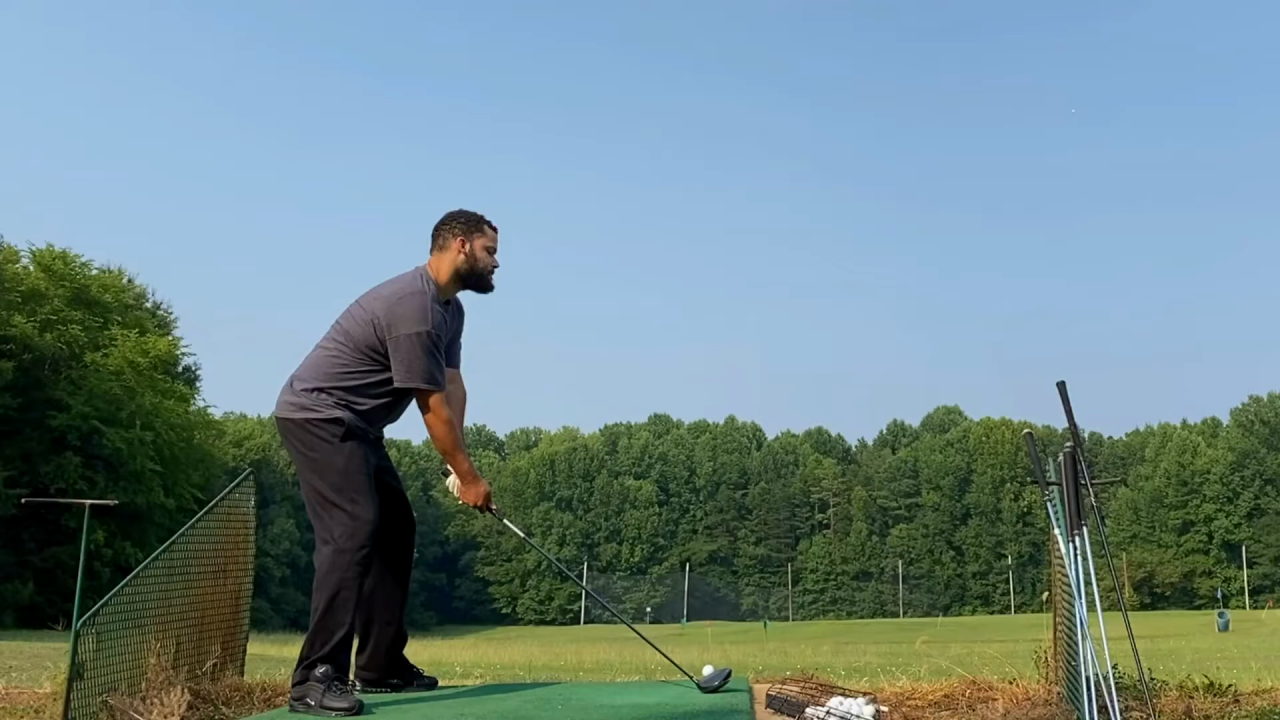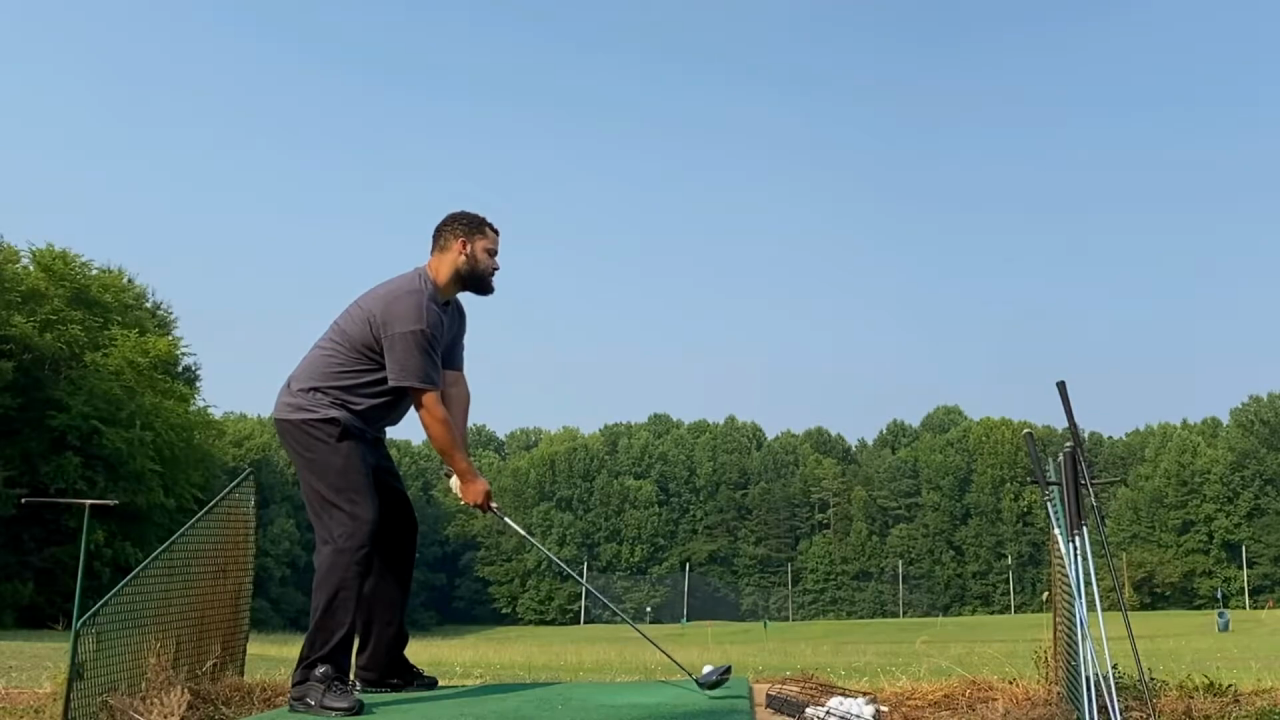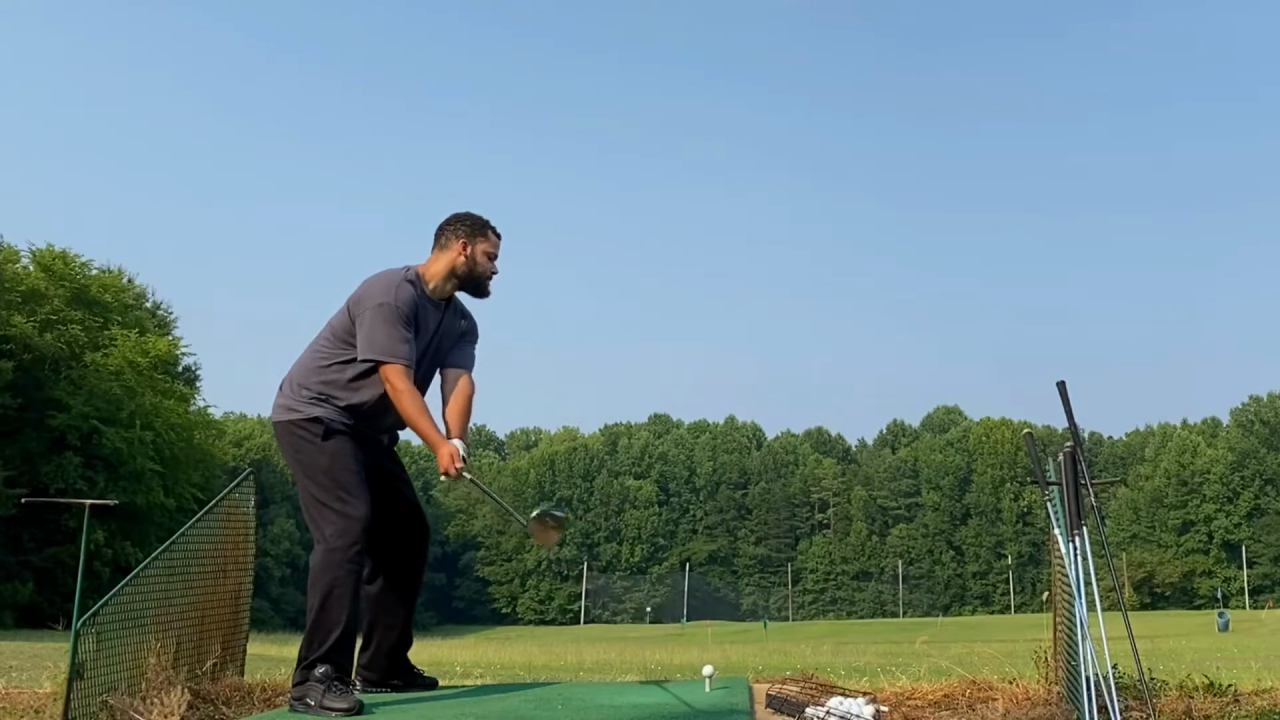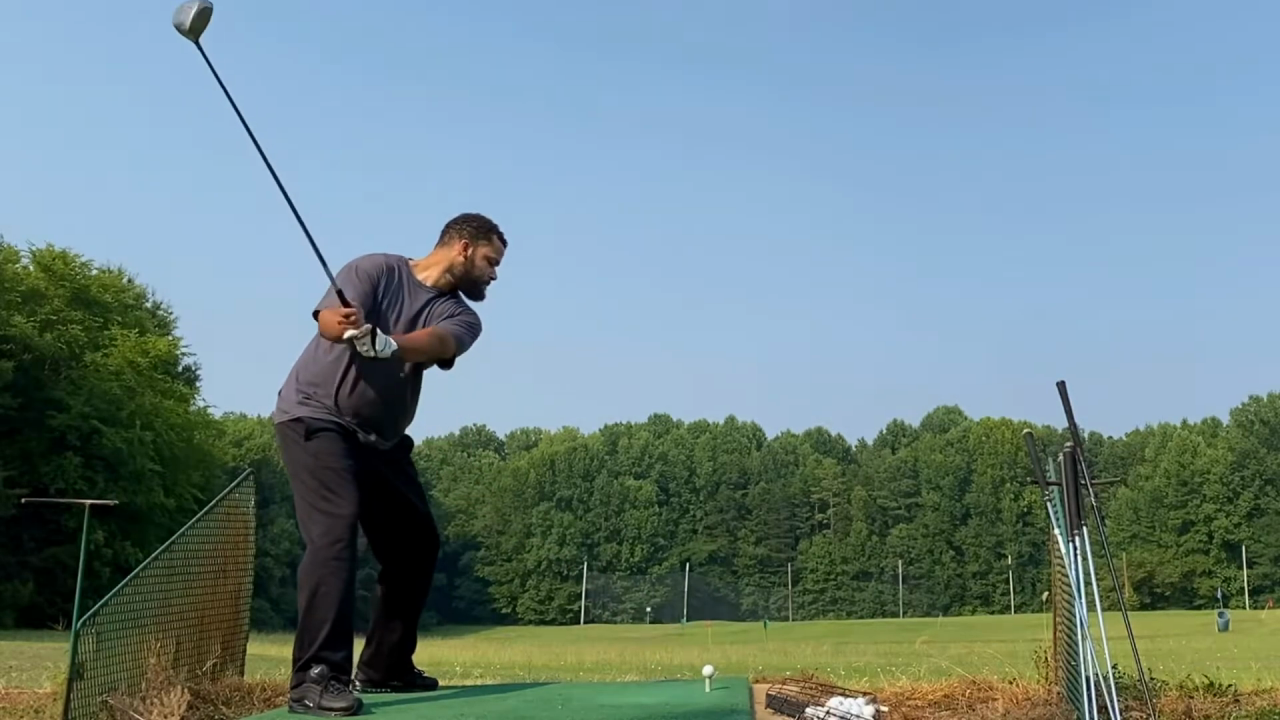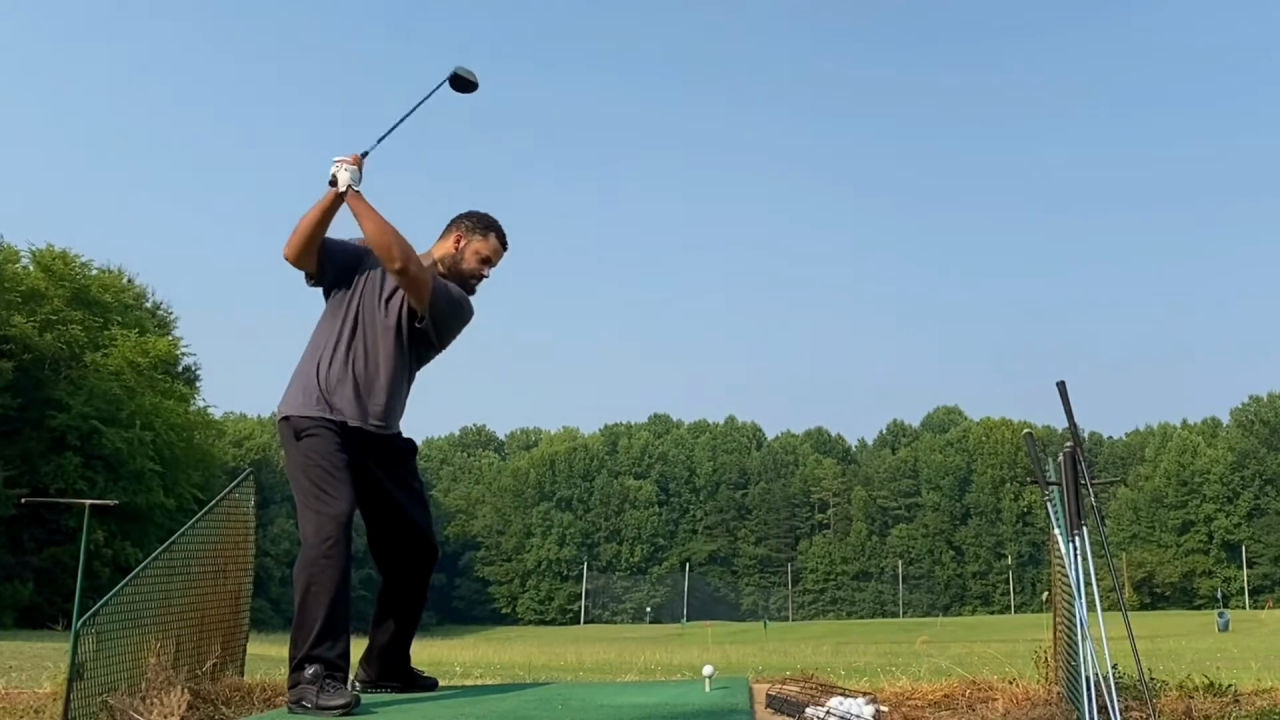
dt=1s
person 1, frame 1
left shoulder: (449, 308)
right shoulder: (413, 307)
left elbow: (453, 388)
right elbow: (434, 408)
left wrist: (459, 468)
right wrist: (468, 476)
left hip: (355, 425)
right hip: (318, 417)
left knee: (395, 528)
right knee: (353, 531)
left ankle: (380, 664)
right ankle: (316, 677)
person 1, frame 2
left shoulder: (450, 311)
right shoulder: (409, 307)
left elbow: (455, 389)
right elbow: (429, 407)
left wrist: (462, 467)
right wrist: (467, 476)
left hip: (357, 426)
right hip: (317, 417)
left knee: (396, 529)
right knee: (353, 531)
left ankle: (381, 664)
right ankle: (317, 677)
person 1, frame 3
left shoulder: (461, 322)
right shoulder: (392, 291)
left elbow: (459, 382)
right elbow: (397, 380)
left wrist: (456, 442)
right wrist: (438, 444)
left hip: (367, 430)
right hip: (314, 417)
left knee: (406, 535)
right knee: (347, 529)
left ankle: (382, 665)
right ankle: (317, 676)
person 1, frame 4
left shoulder: (462, 317)
right shoulder: (376, 270)
left elbow: (432, 344)
right elbow: (329, 320)
left wrist: (387, 344)
right wrist: (344, 325)
left hip: (380, 437)
right hip: (315, 418)
left knee: (417, 543)
right knee: (335, 529)
left ankle: (383, 665)
right ankle: (315, 677)
person 1, frame 5
left shoulder: (456, 307)
right shoulder: (362, 257)
left elbow: (402, 264)
right elbow: (297, 253)
left wrist: (353, 193)
right wrist: (333, 194)
left hip: (380, 434)
right hip: (315, 418)
left knee: (414, 549)
right knee: (330, 529)
left ankle: (383, 666)
